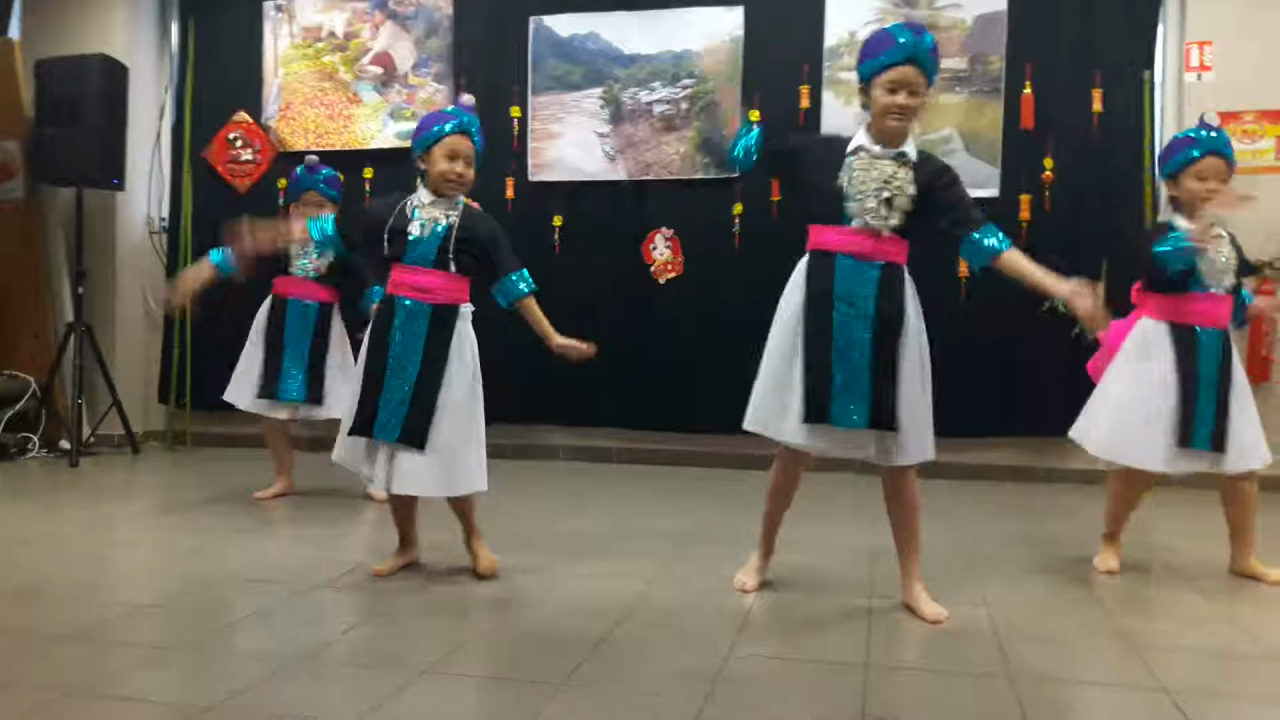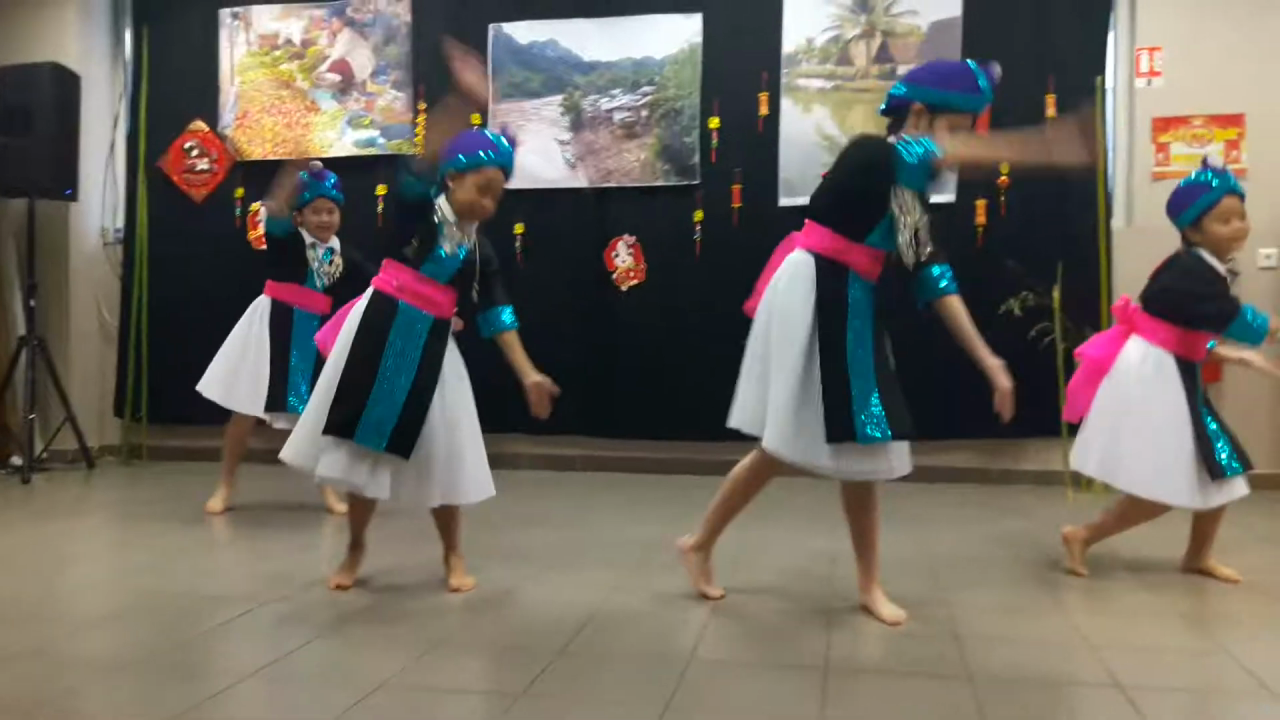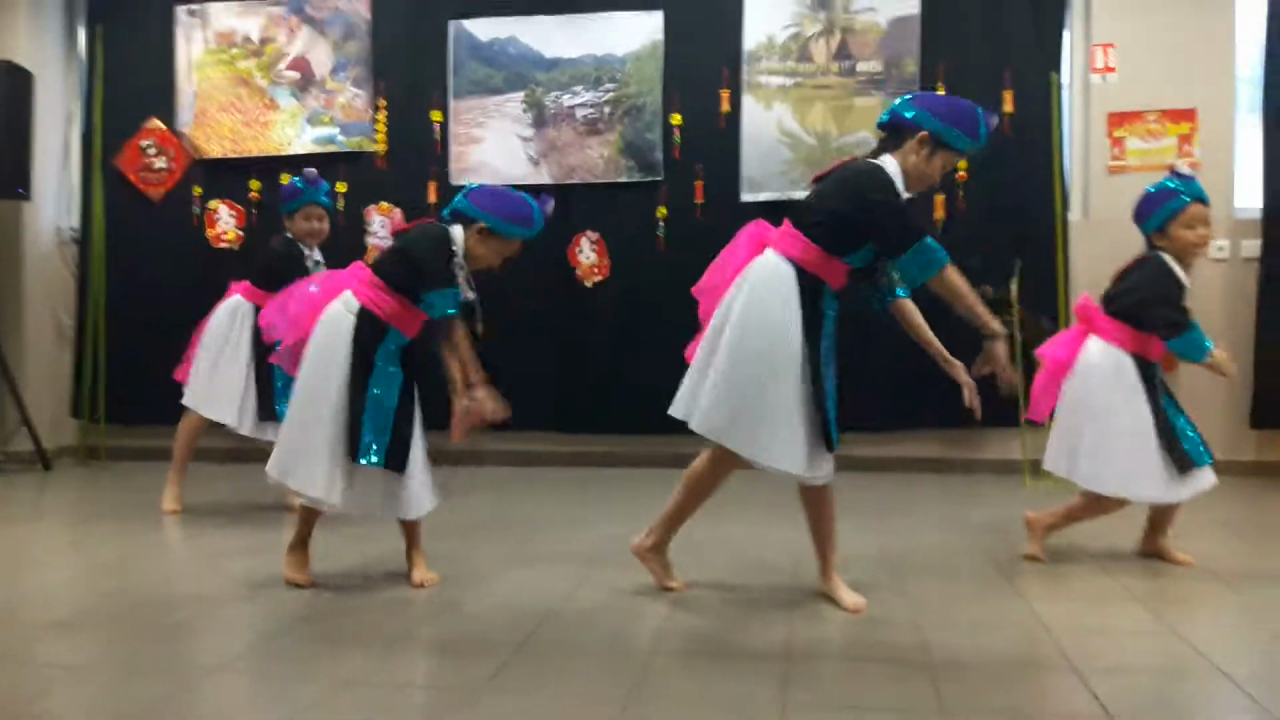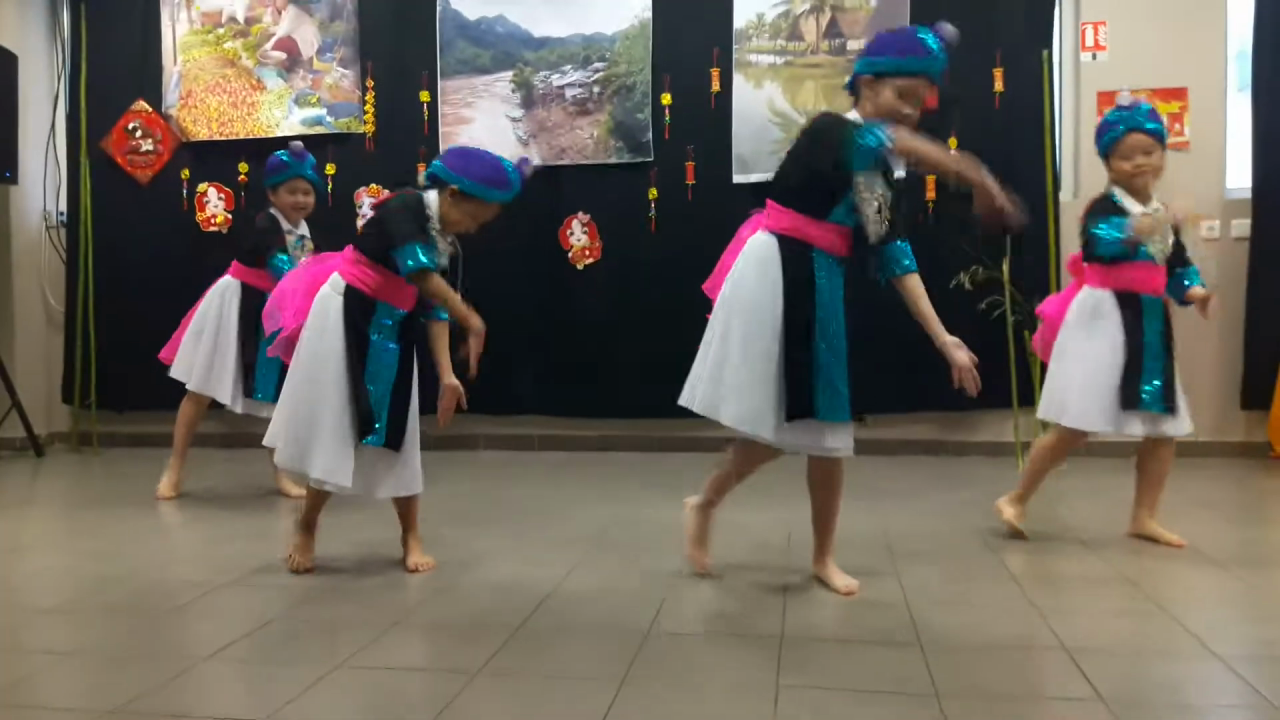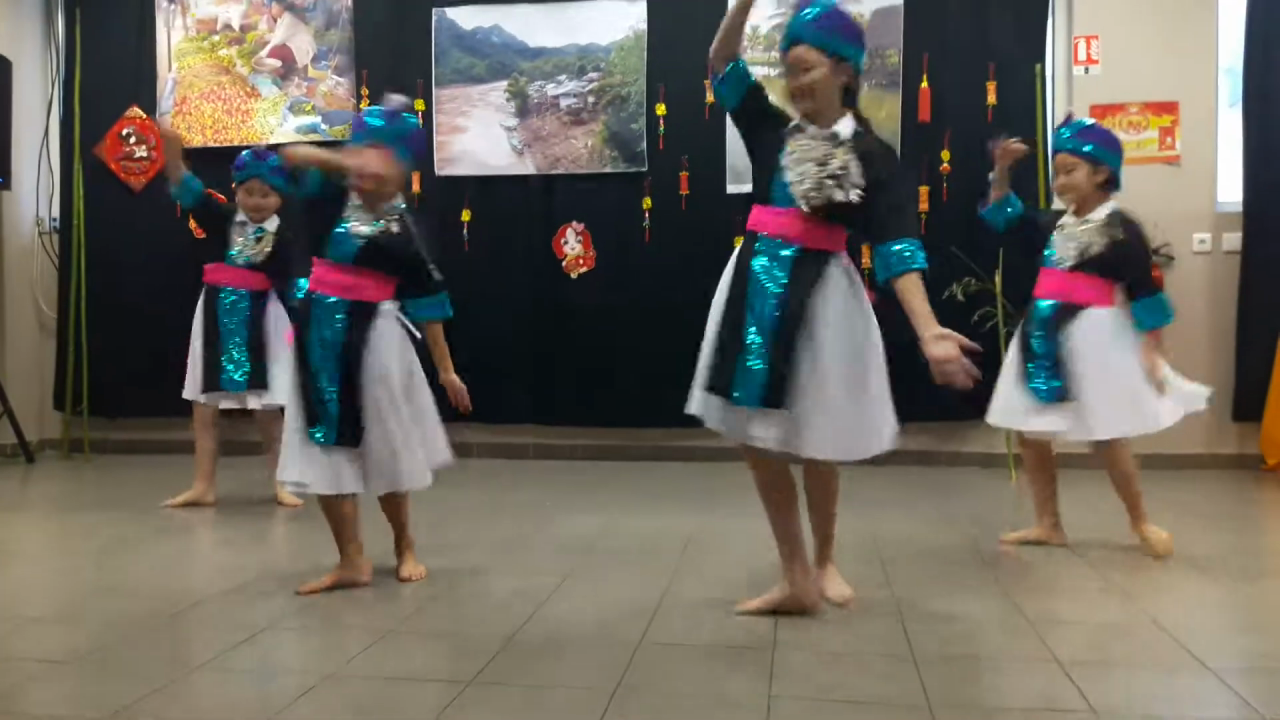
dt=0.3s
person 1, frame 1
left shoulder: (932, 175)
right shoulder: (826, 154)
left elbow: (982, 240)
right elbow: (751, 151)
left wrist: (1058, 286)
left hip: (888, 306)
right hip: (820, 297)
left knee: (897, 450)
right knee: (798, 440)
left ankle: (913, 583)
right ankle: (763, 551)
person 1, frame 2
left shoulder: (910, 196)
right shoulder: (869, 156)
left elbow: (933, 280)
right elbow: (928, 155)
left wrist: (986, 359)
right wrist: (1039, 145)
left hip: (851, 311)
right hip: (810, 300)
left knee: (860, 448)
right knee: (785, 444)
left ankle: (870, 585)
right ankle: (700, 542)
person 1, frame 3
left shoulder: (874, 191)
right shoulder: (870, 187)
left elbow: (892, 284)
right elbow: (932, 267)
left wrist: (943, 358)
right wrist: (994, 333)
left hip: (802, 311)
right hip: (776, 305)
left knee: (808, 447)
right knee: (738, 444)
left ankle: (828, 575)
right ankle: (654, 540)
person 1, frame 4
left shoulder: (881, 172)
right shoulder: (825, 136)
left elbow: (896, 258)
right elbow: (879, 143)
left wrist: (941, 336)
right wrist: (973, 173)
left hip: (825, 290)
right hip: (777, 278)
left knee: (827, 427)
right knee: (768, 426)
left ankle: (824, 557)
right ankle: (704, 505)
person 1, frame 5
left shoulder: (874, 156)
right shoulder: (770, 131)
left elbow: (896, 247)
right elbow: (722, 63)
left wrist: (928, 330)
left hip: (823, 293)
right hip: (758, 284)
left knee: (813, 441)
right knee: (755, 435)
left ankle: (822, 564)
right ankle: (798, 579)
person 2, frame 1
left shoulder: (478, 224)
right shoulder: (394, 210)
left elbow: (511, 282)
right elbow: (335, 230)
left wrist: (553, 339)
right wrist: (271, 234)
left hip: (444, 333)
right hip: (393, 327)
left knee: (441, 442)
right knee: (387, 440)
left ankle: (473, 536)
right ankle: (406, 544)
person 2, frame 2
left shoulder: (481, 252)
right shoulder: (419, 214)
left elbow: (495, 314)
left wrist: (527, 373)
left hip: (431, 347)
right hip: (380, 332)
left knee: (441, 452)
right knee: (365, 444)
left ankle: (453, 558)
right ankle: (355, 550)
person 2, frame 3
left shoulder: (457, 272)
right shoulder: (429, 242)
left elbow: (446, 330)
right elbow: (450, 319)
left wrist: (460, 396)
right wrist: (477, 385)
left hip: (393, 353)
right hip: (351, 337)
left knee: (397, 455)
right knee: (334, 445)
left ankle: (414, 552)
right ankle: (298, 546)
person 2, frame 4
left shoulder: (448, 246)
right shoulder: (407, 207)
left elbow: (435, 309)
right elbow: (424, 275)
left wrist: (446, 373)
right wrist: (472, 322)
left hip: (393, 331)
right hip: (345, 315)
left knee: (393, 433)
right knee: (332, 424)
left ankle: (411, 536)
right ankle: (306, 527)
person 2, frame 5
left shoulder: (404, 229)
right shoulder: (334, 196)
left elbow: (428, 299)
right elbow: (293, 157)
left wrist: (445, 369)
right wrist: (342, 161)
left hip: (372, 335)
right hip: (322, 328)
left knee: (383, 442)
right knee: (325, 442)
left ankle: (404, 544)
right ankle: (351, 560)
person 3, frame 1
left shoulder: (1227, 242)
right shoulder: (1168, 233)
left elbow: (1235, 304)
right elbow: (1174, 259)
right wrist: (1212, 218)
left hip: (1212, 355)
right hip: (1163, 351)
left knee: (1241, 462)
right knee: (1141, 459)
right ankle: (1110, 540)
person 3, frame 2
left shoulder: (1200, 271)
right shoulder: (1196, 272)
right elbow: (1231, 320)
left wrist: (1226, 354)
left hip: (1170, 375)
right hip: (1151, 376)
left knee: (1220, 471)
right knee: (1163, 487)
left ankle: (1199, 554)
right ankle: (1082, 535)
person 3, frame 3
left shoulder: (1162, 273)
right shoulder: (1158, 276)
right elbow: (1179, 333)
left wrist: (1202, 355)
right wrist: (1215, 358)
left hip: (1130, 373)
right hip: (1111, 375)
left knee: (1181, 463)
right knee: (1122, 481)
left ankle: (1154, 539)
right ankle: (1044, 521)
person 3, frame 4
left shoulder: (1161, 213)
right shoulder: (1106, 206)
left elbow: (1177, 268)
right elbow: (1106, 241)
left wrist: (1196, 293)
right wrist: (1165, 221)
left hip: (1147, 324)
right hip: (1101, 321)
left knee: (1164, 427)
right knee: (1076, 426)
left ankle: (1144, 518)
right ankle: (1018, 497)
person 3, frame 5
left shoulder: (1122, 228)
right shoulder: (1053, 225)
left elbow: (1144, 291)
right elbow: (1000, 216)
left wrist: (1149, 352)
right wrist: (1001, 171)
left hip: (1095, 336)
right hip: (1047, 332)
left knee: (1104, 437)
right knee: (1030, 434)
left ankle: (1141, 522)
right ankle: (1048, 524)
person 4, frame 1
left shoulder: (344, 250)
left elbow: (368, 287)
right elbow: (233, 256)
right wrist: (193, 277)
left hip: (323, 329)
right hip: (277, 325)
left knee: (343, 405)
right knee: (271, 408)
right ankle: (283, 478)
person 4, frame 2
left shoulder: (342, 257)
right shoulder: (287, 240)
left elbow: (356, 298)
right elbow: (275, 216)
right wrist: (288, 182)
left hip: (313, 334)
right hip: (273, 327)
right knee: (246, 411)
left ankle: (329, 489)
right ankle: (225, 486)
person 4, frame 3
left shoulder: (313, 259)
right shoulder: (282, 252)
right hip: (243, 328)
left knee: (289, 411)
right knee: (205, 407)
right ankle: (173, 484)
person 4, frame 4
left shoulder: (308, 238)
right shoulder: (269, 225)
right elbow: (283, 265)
right hip: (236, 309)
left knee: (278, 395)
right knee: (202, 389)
left ankle: (282, 474)
right ankle: (173, 470)
person 4, frame 5
left shoulder: (281, 237)
right shoulder: (220, 217)
left elbow: (288, 282)
right elbow: (187, 192)
right wrist: (173, 156)
left hip: (259, 318)
right hip: (217, 315)
left knee: (267, 404)
right knee: (205, 405)
left ankle: (277, 481)
right ankle: (203, 486)
